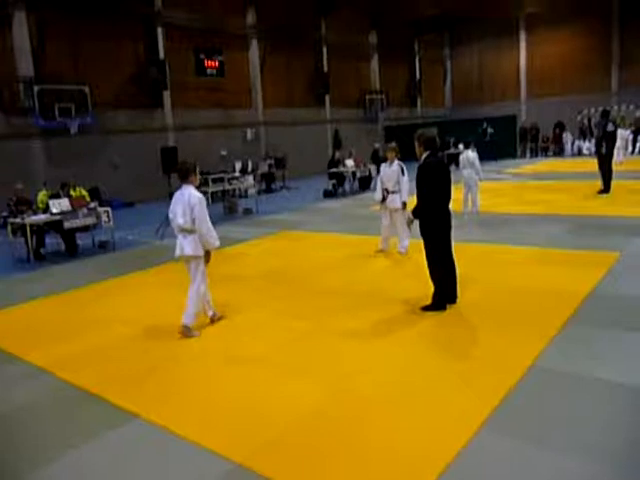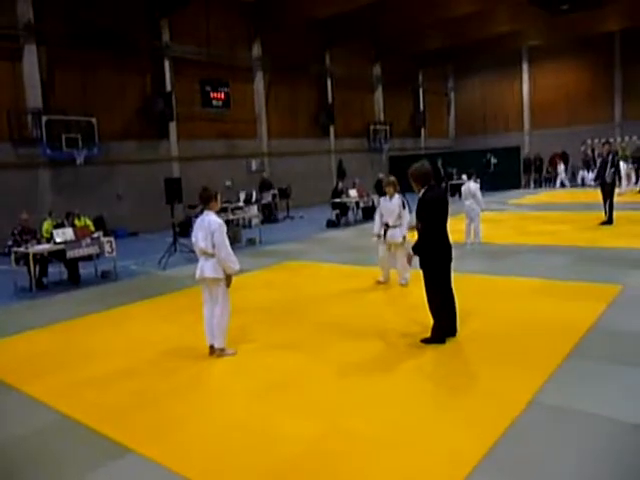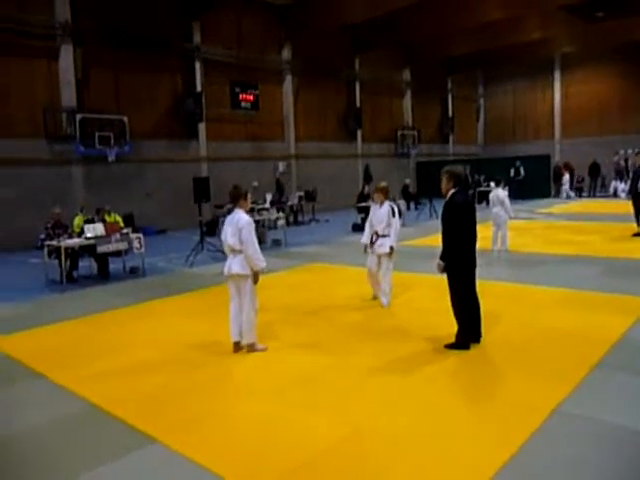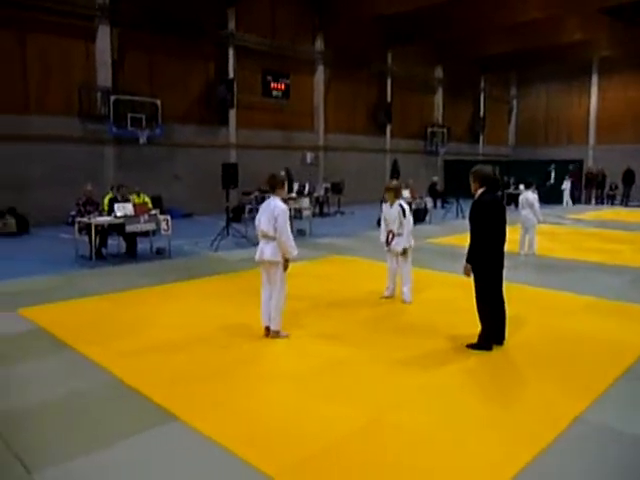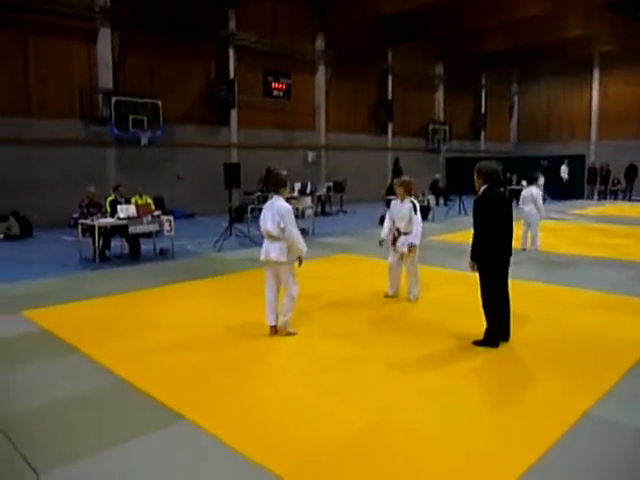
dt=1s
person 1, frame 1
left shoulder: (427, 166)
right shoulder: (440, 162)
left elbow: (426, 196)
left wrist: (414, 214)
left hip: (431, 219)
right hip: (442, 216)
left knee: (435, 261)
right knee: (445, 257)
left ankle: (440, 301)
right ankle: (450, 295)
person 1, frame 2
left shoulder: (427, 199)
right shoulder: (439, 191)
left elbow: (427, 232)
left wrist: (414, 251)
right wrist: (418, 226)
left hip: (433, 252)
right hip: (443, 248)
left knee: (435, 293)
right knee: (445, 289)
left ankle: (439, 333)
right ankle: (450, 328)
person 1, frame 3
left shoulder: (453, 203)
right shoulder: (466, 198)
left elbow: (451, 235)
left wrist: (443, 258)
left hip: (457, 258)
right hip: (468, 254)
left knee: (459, 298)
right knee: (469, 295)
left ankle: (464, 339)
right ankle: (474, 334)
person 1, frame 4
left shoulder: (481, 202)
right shoulder: (496, 199)
left elbow: (477, 236)
left wrist: (469, 261)
left hip: (484, 259)
right hip: (496, 256)
left knee: (485, 299)
right knee: (496, 296)
left ankle: (486, 340)
right ankle: (498, 336)
person 1, frame 5
left shoulder: (482, 201)
right shoulder: (503, 197)
left elbow: (480, 233)
right elbow: (508, 227)
left wrist: (474, 257)
left hip: (488, 256)
right hip: (503, 253)
left knee: (490, 296)
right knee: (501, 293)
left ankle: (493, 336)
right ankle: (503, 333)
person 2, frame 1
left shoulder: (177, 196)
right shoulder: (196, 197)
left elbow: (173, 221)
right elbow: (203, 225)
right wrist: (209, 247)
left hip: (183, 243)
right hip: (195, 243)
left knee: (199, 281)
right knee: (197, 285)
left ankle: (211, 313)
right ankle: (186, 324)
person 2, frame 2
left shoulder: (199, 222)
right shoulder: (216, 223)
left elbow: (196, 245)
right elbow: (223, 250)
right wrist: (230, 271)
left hip: (203, 267)
right hip: (216, 268)
left knee: (209, 307)
right knee: (221, 308)
left ankle: (212, 345)
right ankle: (219, 347)
person 2, frame 3
left shoulder: (229, 219)
right shoulder: (245, 220)
left elbow: (225, 243)
right elbow: (250, 247)
right wrist: (257, 268)
left hip: (232, 264)
right hip: (244, 265)
left knee: (236, 303)
right knee: (249, 305)
left ankle: (237, 342)
right ankle: (250, 343)
person 2, frame 4
left shoulder: (264, 206)
right shoulder: (281, 208)
right elbow: (284, 235)
right wrist: (288, 256)
left hip: (263, 250)
right hip: (275, 252)
left knee: (266, 289)
right knee: (278, 291)
left ankle: (267, 327)
right ankle: (275, 329)
person 2, frame 5
left shoulder: (267, 206)
right shoulder: (285, 207)
right elbow: (292, 233)
right wrist: (300, 252)
left hip: (268, 249)
right hip: (282, 251)
left knee: (271, 289)
right knee: (291, 289)
left ankle: (272, 325)
right ankle: (283, 325)
person 3, frame 1
left shoulder: (400, 166)
right shoulder: (383, 166)
left elbow: (404, 183)
right elbow: (380, 183)
left wrist: (404, 200)
right wrist: (380, 198)
left hip: (396, 198)
right hip: (386, 198)
left knee: (400, 223)
right knee: (385, 223)
left ankle: (403, 247)
right ankle: (384, 245)
person 3, frame 2
left shoulder: (400, 200)
right shoulder: (383, 200)
left elbow: (405, 218)
right elbow: (378, 216)
left wrist: (404, 233)
right wrist: (377, 231)
left hip: (396, 232)
right hip: (385, 232)
left knee: (400, 257)
right knee: (382, 255)
left ankle: (404, 279)
right ankle: (385, 277)
person 3, frame 3
left shoulder: (391, 208)
right shoulder: (374, 207)
left elbow: (395, 227)
right elbow: (369, 224)
left wrist: (392, 245)
right wrist: (366, 241)
left hip: (385, 242)
right hip: (374, 241)
left knee: (386, 271)
right knee: (371, 268)
left ankle: (385, 299)
right ankle: (378, 292)
person 3, frame 4
left shoulder: (402, 207)
right shoulder: (385, 205)
left elbow: (408, 227)
left wrist: (405, 245)
right wrist: (385, 241)
left hip: (402, 241)
right hip: (391, 240)
left knee: (404, 268)
right knee: (392, 267)
left ankle: (406, 295)
right ankle: (390, 291)
person 3, frame 5
left shoulder: (413, 204)
right shoulder: (394, 203)
left elbow: (417, 225)
right elbow: (389, 220)
left wrist: (413, 242)
right wrist: (384, 236)
left hip: (409, 241)
right hip: (396, 239)
left knee: (411, 269)
right knee: (393, 265)
left ankle: (413, 294)
right ankle: (393, 291)
